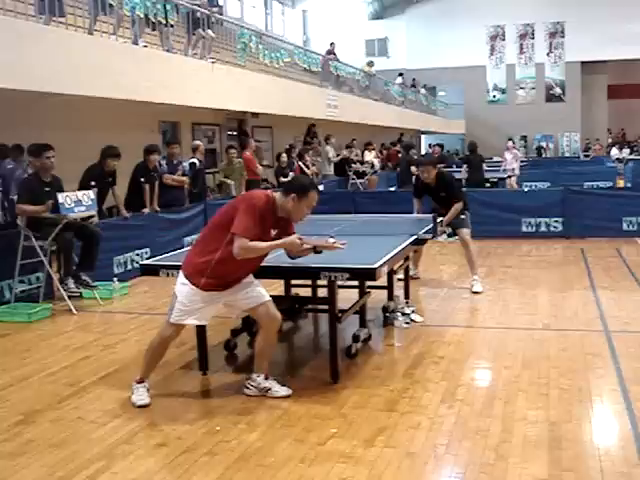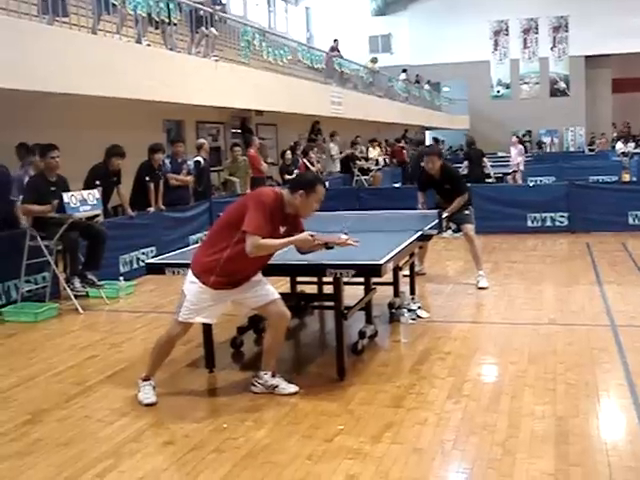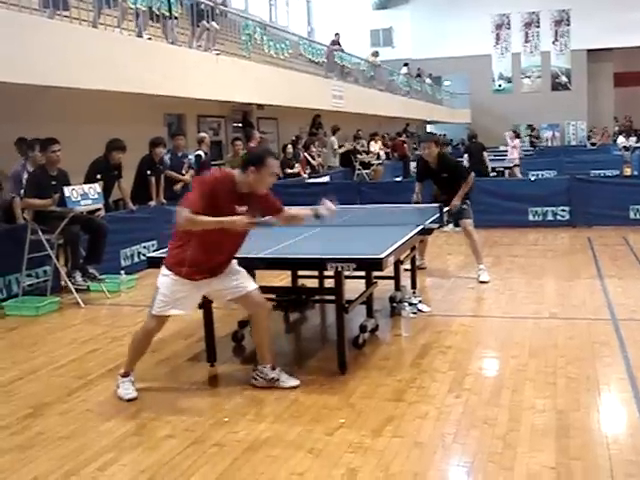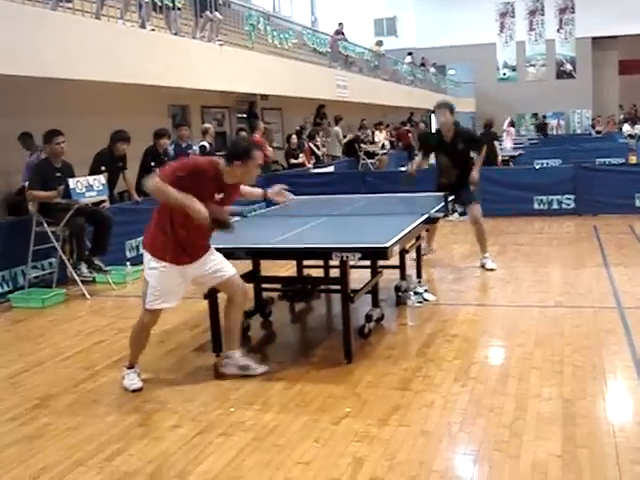
dt=0.4s
person 1, frame 1
left shoulder: (283, 215)
right shoulder: (254, 202)
left elbow: (293, 251)
right elbow: (240, 250)
left wrist: (318, 246)
right wrist: (281, 242)
left hip: (237, 279)
right hip: (200, 275)
left knee: (272, 319)
right knee: (170, 331)
left ankle: (257, 380)
right ankle: (141, 383)
person 1, frame 2
left shoulder: (291, 212)
right shoulder: (263, 200)
left elbow: (303, 246)
right elbow: (253, 248)
right wrist: (294, 239)
left hip: (245, 277)
right hip: (209, 274)
left knee: (281, 316)
right knee: (178, 330)
left ankle: (265, 377)
right ankle: (147, 380)
person 1, frame 3
left shoulder: (258, 193)
right shoulder: (212, 182)
left elbow: (283, 215)
right elbow: (182, 221)
left wrist: (314, 212)
right wrist: (228, 222)
left hip: (222, 267)
right hip: (182, 268)
left knee: (261, 307)
right knee: (153, 325)
left ankle: (265, 371)
right ankle: (126, 375)
person 1, frame 4
left shoulder: (231, 176)
right shoulder: (199, 167)
right elbow: (151, 183)
left wrist: (265, 194)
right wrist: (191, 203)
left hip: (199, 252)
right hip: (166, 254)
left knee: (238, 290)
right knee: (150, 317)
left ankle: (232, 358)
right ankle: (131, 368)
person 2, frame 1
left shoulder: (56, 181)
right shoulder: (29, 182)
right elbow: (19, 209)
right wrist: (43, 208)
left hip: (59, 220)
right hip: (39, 224)
left knee: (93, 233)
right knee: (66, 237)
left ankle: (80, 272)
right ankle: (66, 278)
person 2, frame 2
left shoulder: (62, 180)
right shoulder: (35, 182)
right elbow: (25, 209)
right wrist: (49, 208)
left hip: (64, 220)
right hip: (45, 224)
left knee: (99, 232)
right knee: (72, 237)
left ankle: (87, 272)
right ankle: (73, 277)
person 2, frame 3
left shoulder: (63, 174)
right shoulder: (36, 175)
right elbow: (26, 203)
right wrist: (50, 202)
left hip: (65, 213)
right hip: (46, 217)
left knee: (100, 226)
right knee: (73, 231)
left ankle: (88, 266)
right ankle: (74, 271)
person 2, frame 4
left shoulder: (67, 166)
right shoulder: (40, 167)
right elbow: (31, 195)
right wrist: (55, 194)
left hip: (70, 205)
right hip: (51, 209)
left knee: (105, 218)
right knee: (78, 222)
left ankle: (93, 257)
right ankle: (79, 263)
person 3, frame 1
left shoulder: (447, 179)
right shoulder: (419, 180)
left elbow: (459, 204)
right elbow: (417, 198)
left wrist: (445, 222)
right wrist: (417, 211)
left hip: (457, 211)
right hip: (437, 210)
left knee: (465, 238)
left ankle: (475, 279)
right ankle: (414, 269)
person 3, frame 2
left shoulder: (452, 172)
right shoulder: (424, 173)
left elbow: (464, 196)
right elbow: (421, 191)
left wrist: (448, 212)
right wrist: (421, 203)
left hip: (460, 205)
right hip: (441, 205)
left knee: (469, 233)
left ankle: (481, 274)
right ankle: (419, 266)
person 3, frame 3
left shoulder: (450, 162)
right shoulder: (421, 163)
left elbow: (470, 176)
right elbow: (420, 180)
left wrist: (459, 197)
right wrist: (417, 193)
left hip: (456, 200)
right hip: (439, 199)
left knee: (468, 228)
left ankle: (481, 268)
right ankle: (420, 260)
person 3, frame 4
left shoulder: (466, 134)
right shoulder: (433, 138)
left elbow: (482, 149)
right elbow: (423, 154)
left wrist: (476, 170)
right wrist: (415, 164)
left hip: (465, 184)
right hip: (443, 184)
left knee: (476, 219)
left ankle: (485, 257)
right ankle: (428, 246)
